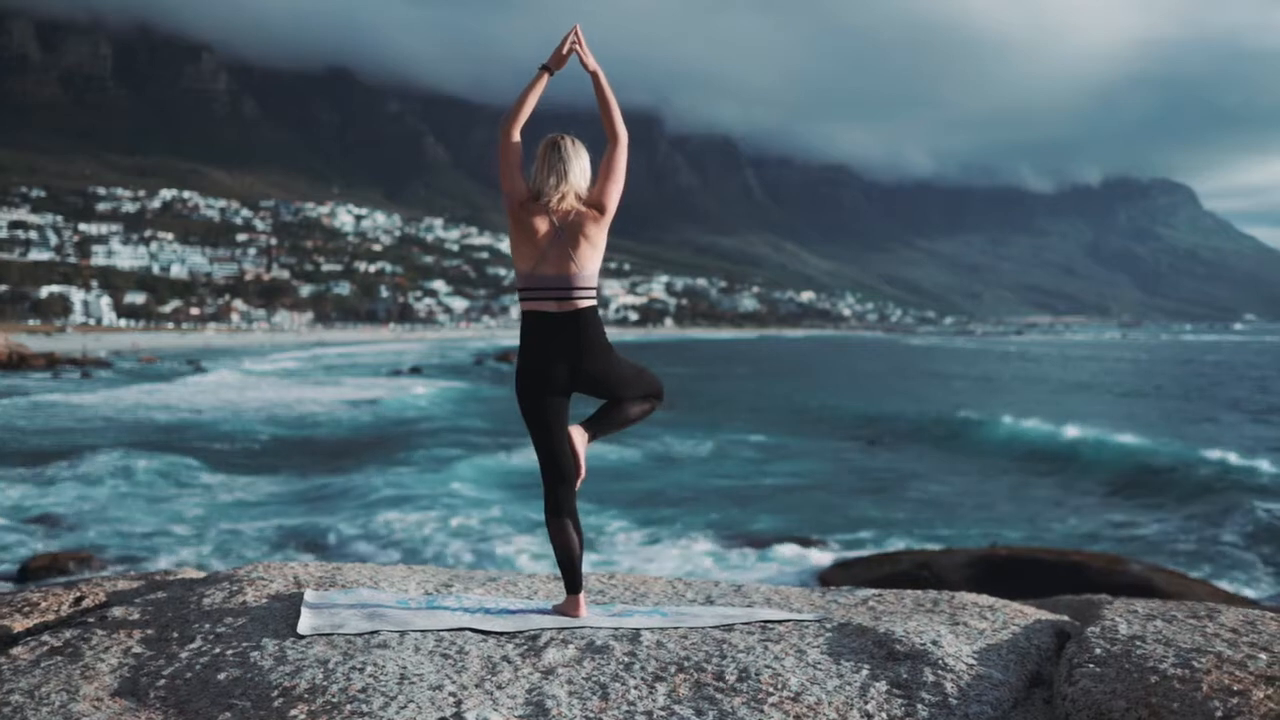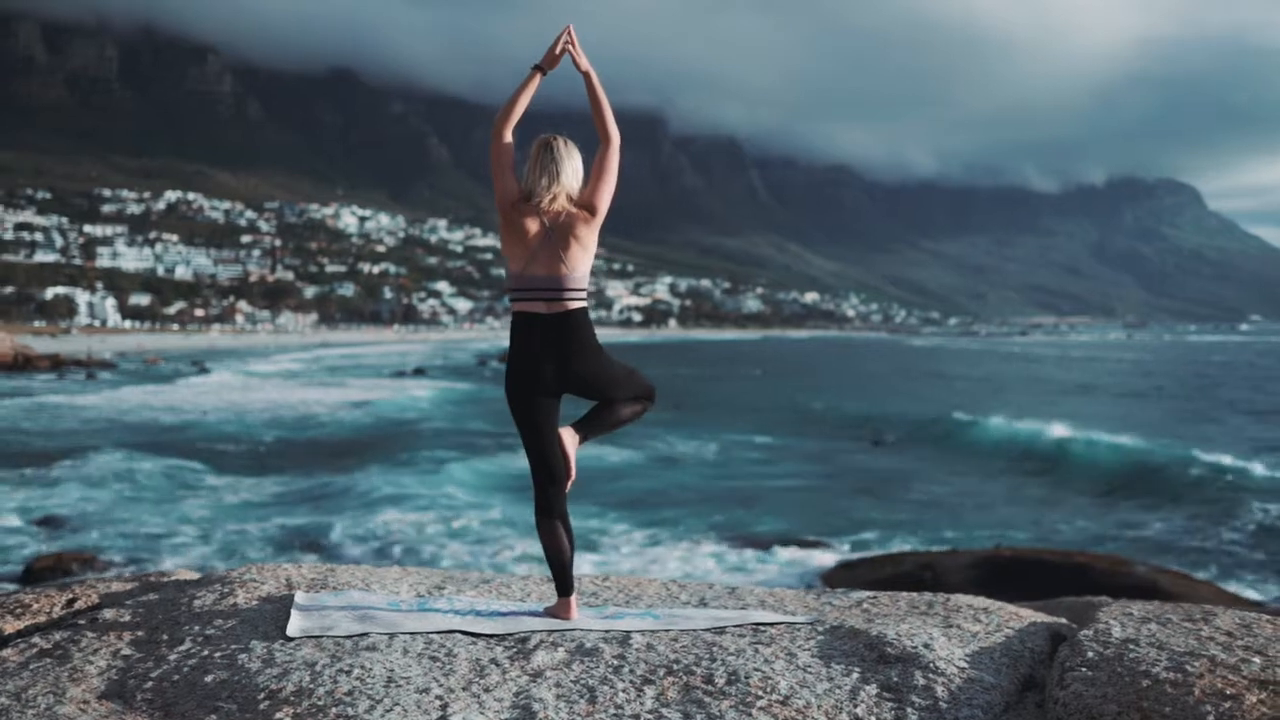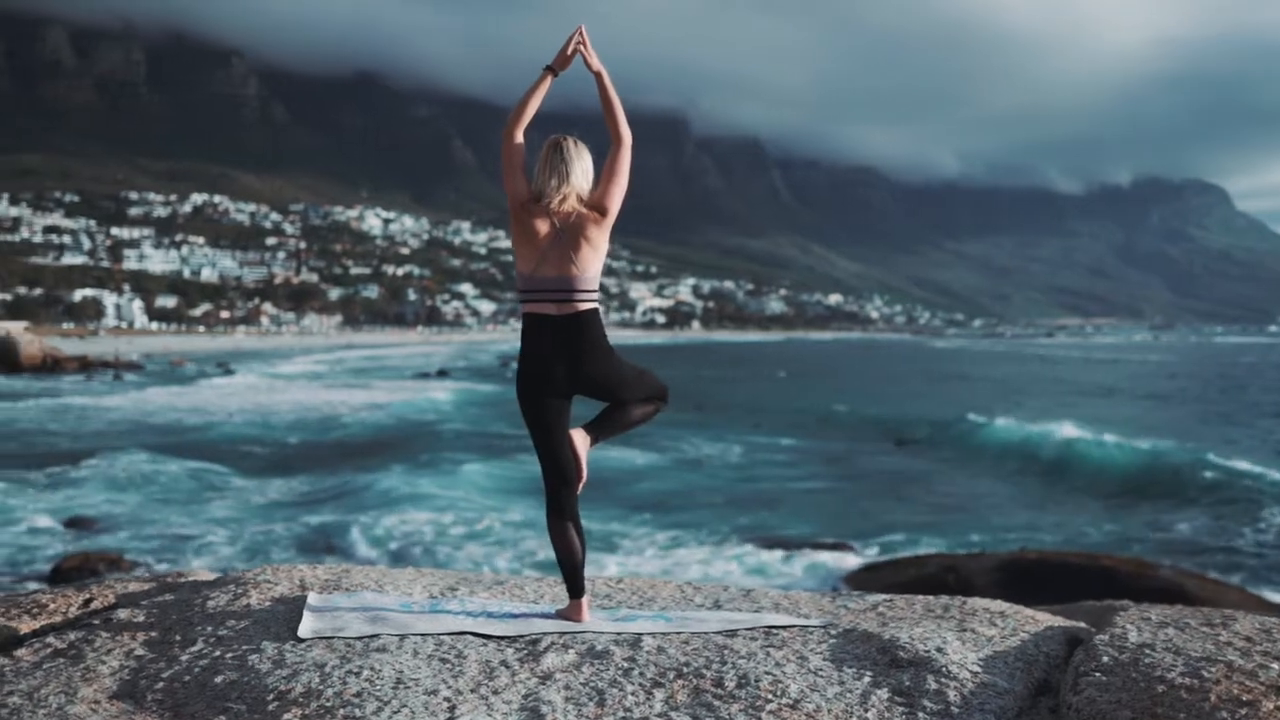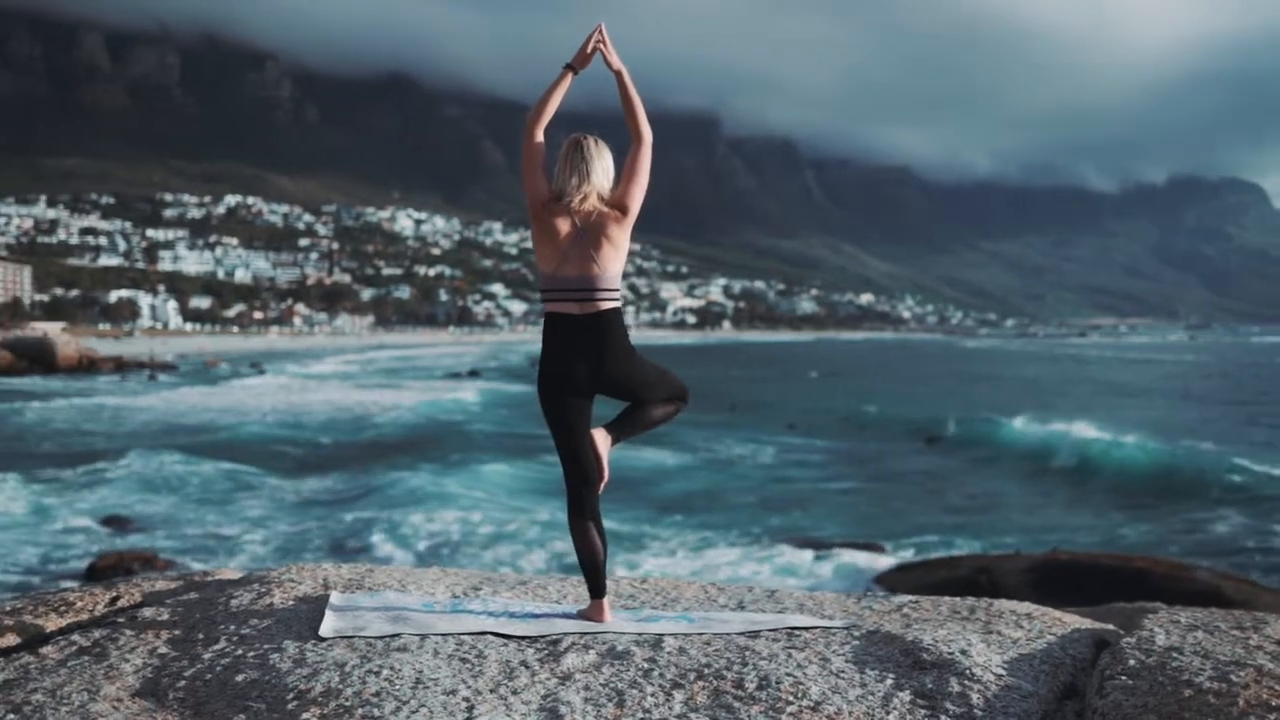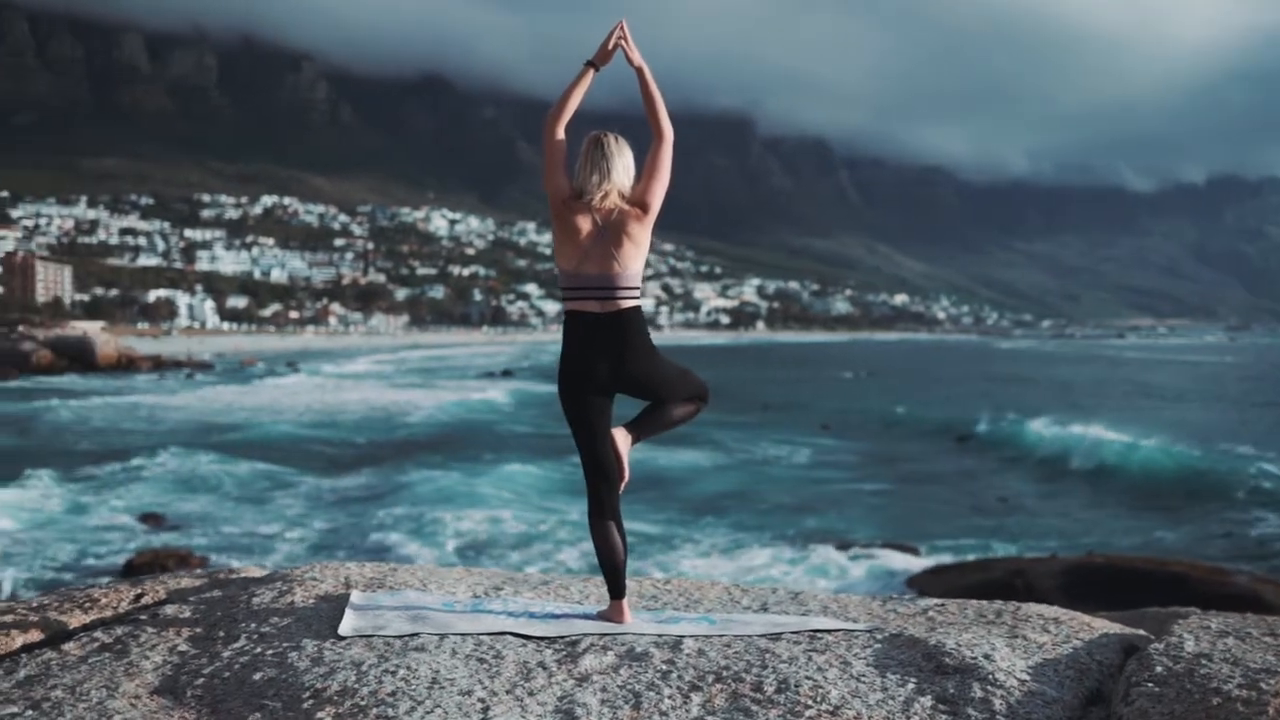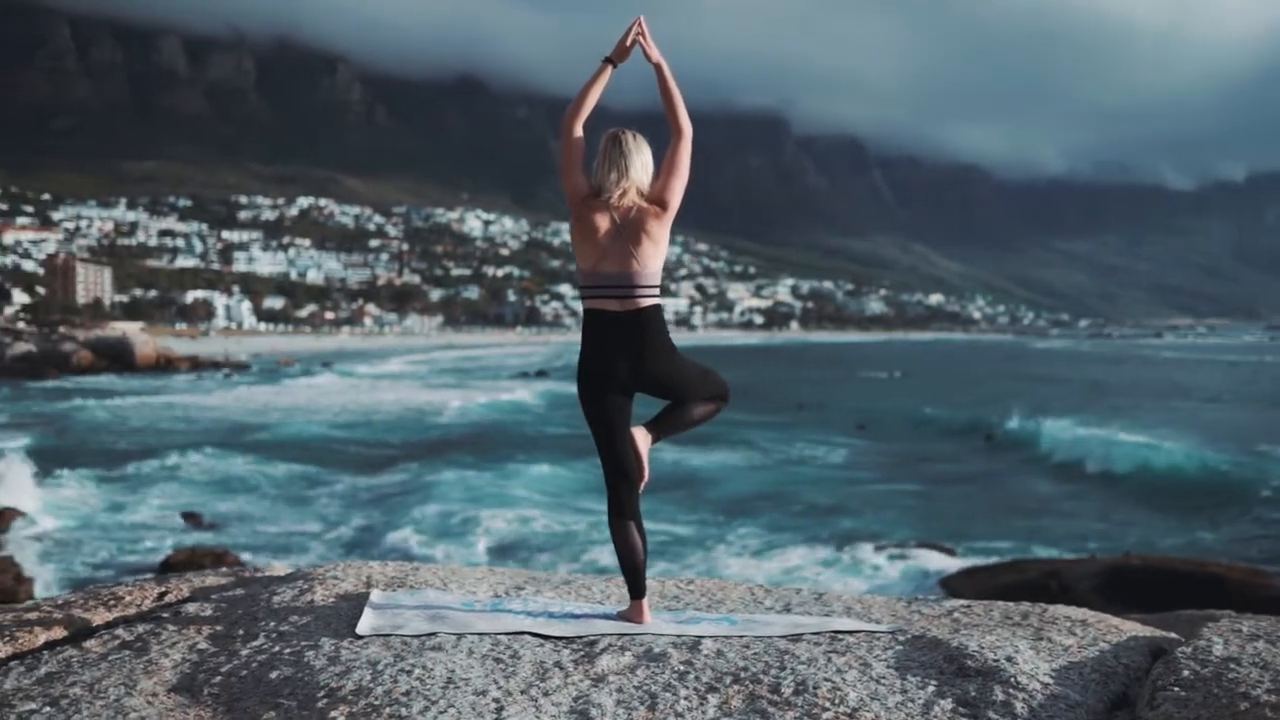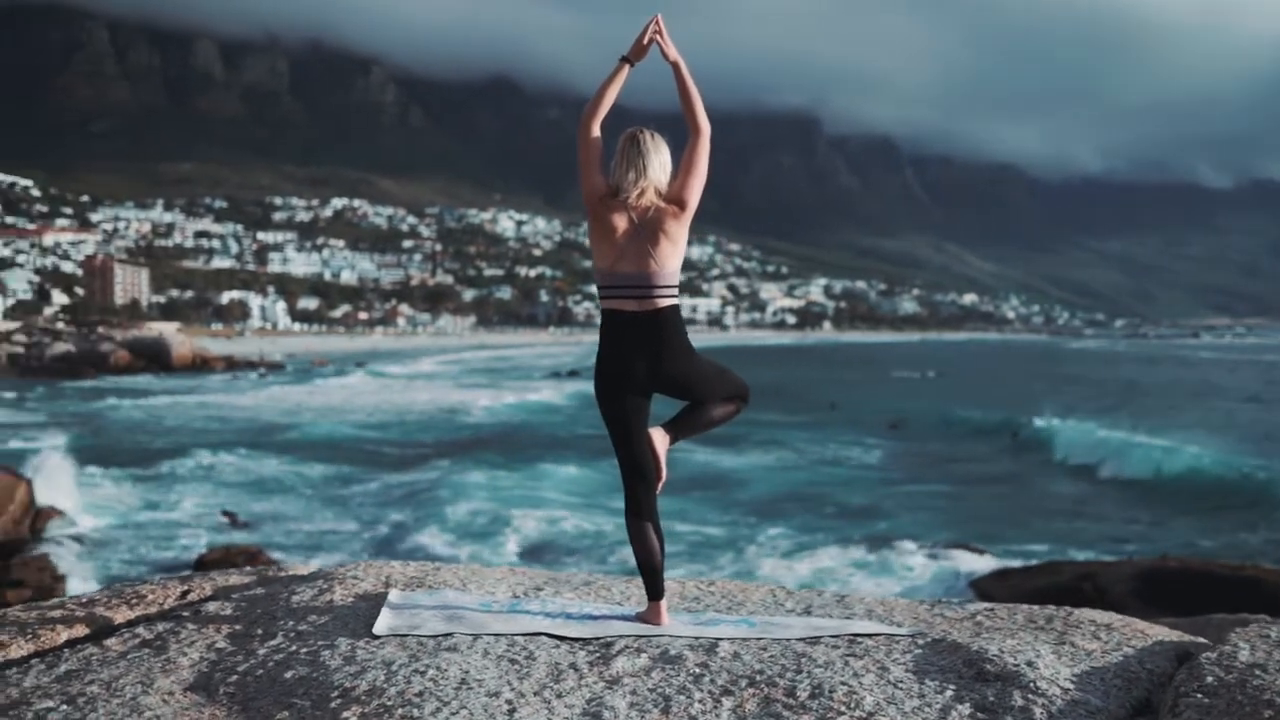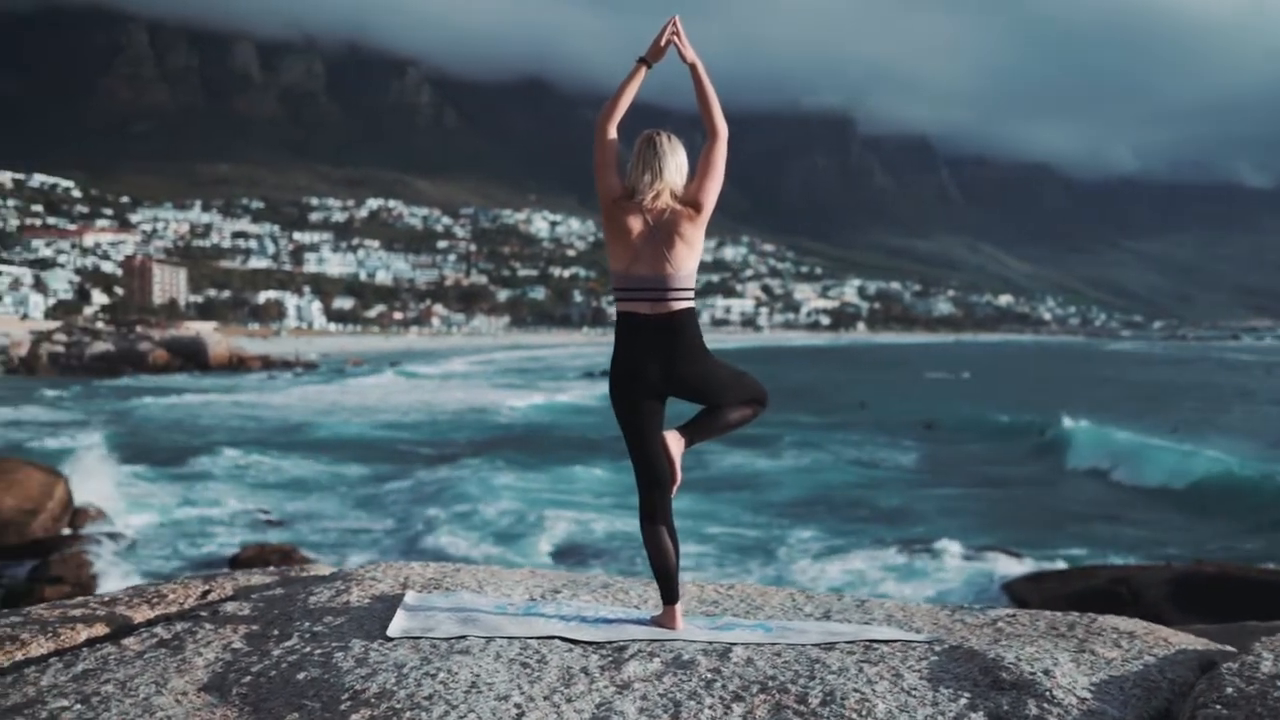
dt=0.4s
person 1, frame 1
left shoulder: (522, 215)
right shoulder: (596, 216)
left elbow: (509, 132)
right elbow: (619, 138)
left wrist: (548, 68)
right wrist: (593, 69)
left hip: (537, 358)
right hip: (587, 352)
left knee: (558, 485)
right knee: (651, 391)
left ankle: (575, 599)
right ankle: (586, 432)
person 1, frame 2
left shoulder: (512, 216)
right shoulder: (587, 217)
left elbow: (501, 133)
right elbow: (612, 139)
left wrist: (542, 68)
right wrist: (585, 68)
left hip: (527, 359)
right hip: (578, 353)
left knee: (547, 486)
right knee: (642, 392)
left ankle: (566, 601)
right ankle: (576, 434)
person 1, frame 3
left shoulder: (523, 216)
right shoulder: (598, 219)
left elbow: (512, 134)
right elbow: (623, 139)
left wrist: (553, 69)
right wrist: (597, 69)
left hip: (538, 359)
right hip: (587, 353)
left knee: (559, 489)
right knee: (655, 393)
left ankle: (577, 603)
right ankle: (588, 435)
person 1, frame 4
left shoulder: (543, 216)
right shoulder: (619, 217)
left elbow: (532, 131)
right elbow: (644, 138)
left wrist: (573, 67)
right wrist: (616, 67)
left hip: (559, 360)
right hip: (610, 354)
left knee: (580, 488)
right knee: (675, 393)
left ankle: (598, 604)
right ankle: (609, 436)
person 1, frame 5
left shoulder: (564, 214)
right shoulder: (640, 215)
left elbow: (554, 129)
right elbow: (665, 136)
left wrist: (594, 64)
right wrist: (638, 64)
left hip: (580, 358)
right hip: (630, 352)
left knee: (601, 488)
right knee: (695, 393)
left ankle: (618, 605)
right ankle: (628, 435)
person 1, frame 6
left shoulder: (583, 212)
right shoulder: (658, 213)
left elbow: (571, 127)
right elbow: (684, 132)
left wrist: (613, 60)
right wrist: (656, 60)
left hip: (599, 357)
right hip: (650, 351)
left knee: (620, 487)
right knee: (716, 391)
left ankle: (638, 606)
right ankle: (649, 434)
person 1, frame 7
left shoulder: (600, 212)
right shoulder: (677, 213)
left elbow: (588, 127)
right elbow: (702, 132)
left wrist: (629, 60)
right wrist: (674, 59)
left hip: (616, 358)
right hip: (667, 351)
left knee: (638, 489)
right knee: (736, 393)
left ankle: (656, 608)
right ankle: (667, 435)
person 1, frame 8
left shoulder: (615, 214)
right shoulder: (692, 216)
left elbow: (605, 129)
right elbow: (719, 134)
left wrist: (647, 61)
right wrist: (692, 60)
left hip: (631, 361)
right hip: (683, 355)
left knee: (652, 492)
right knee: (753, 396)
left ankle: (671, 611)
right ankle: (682, 437)
